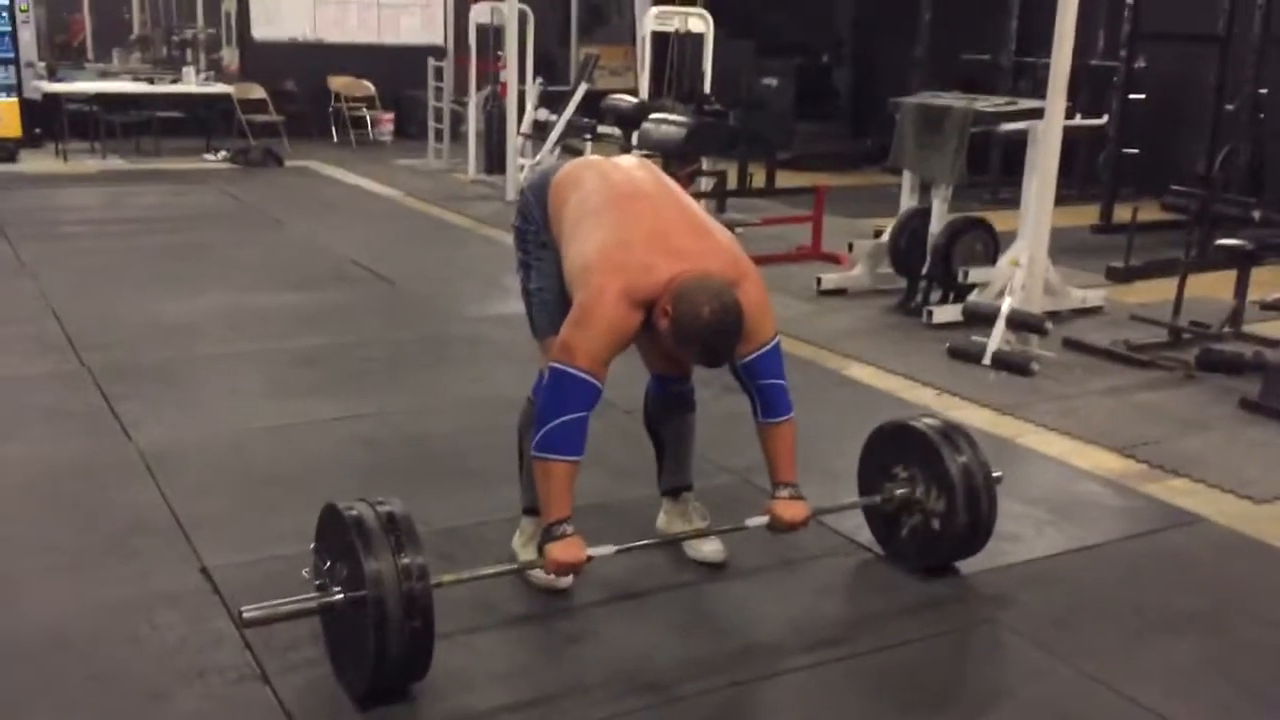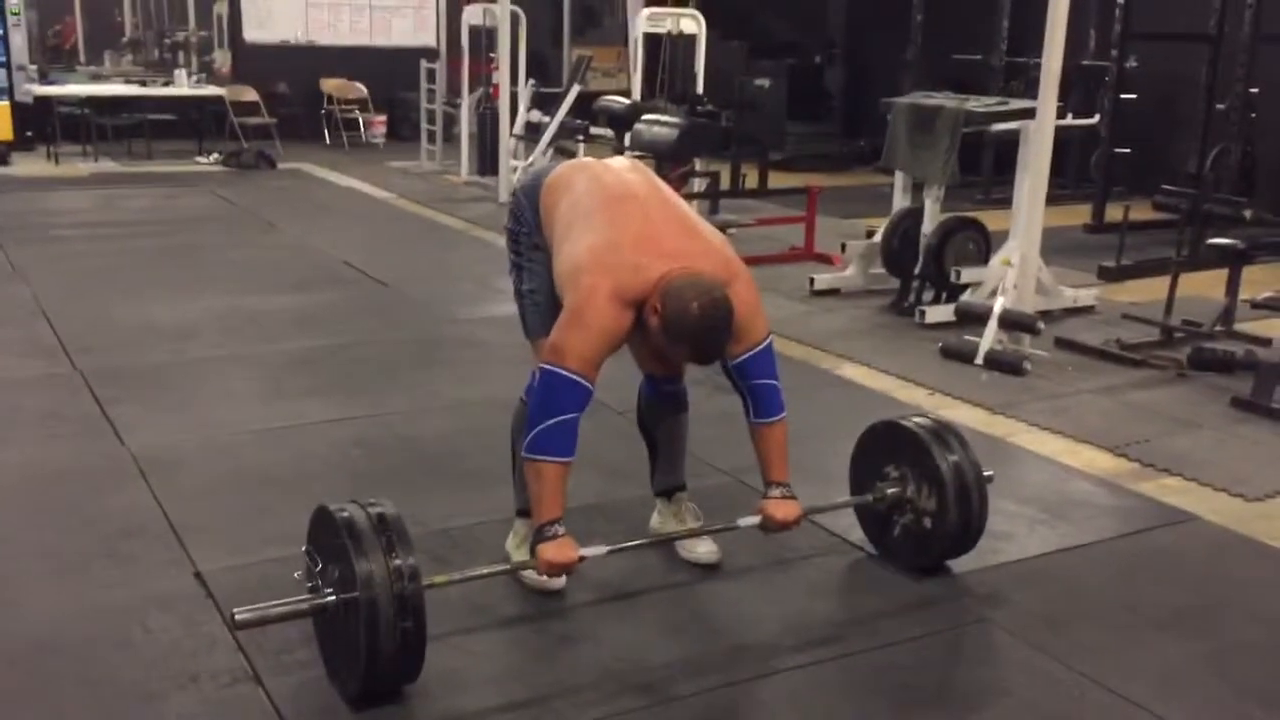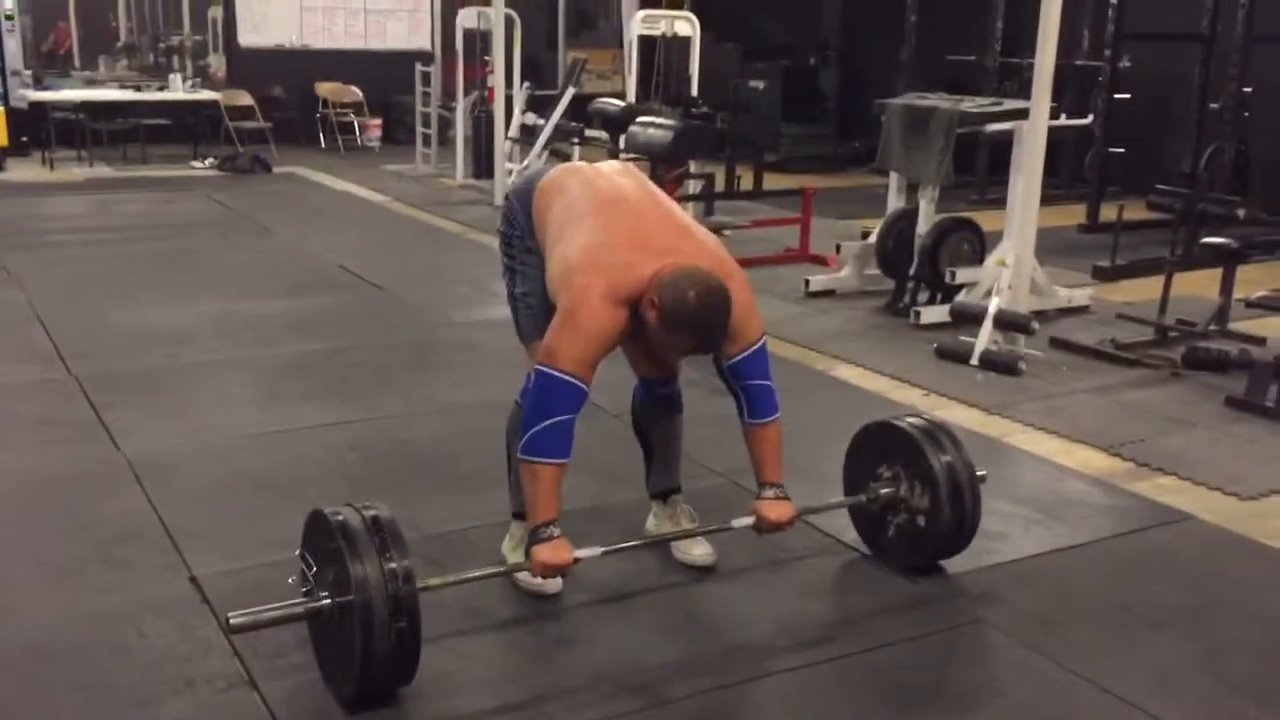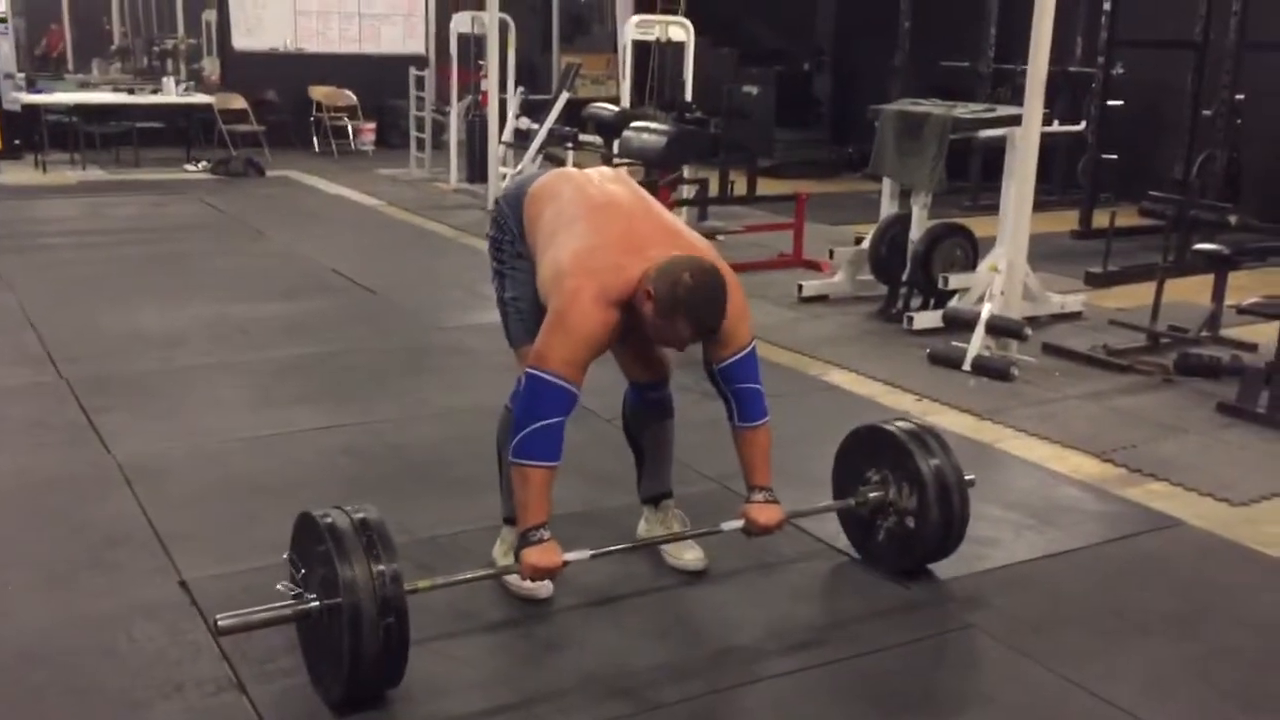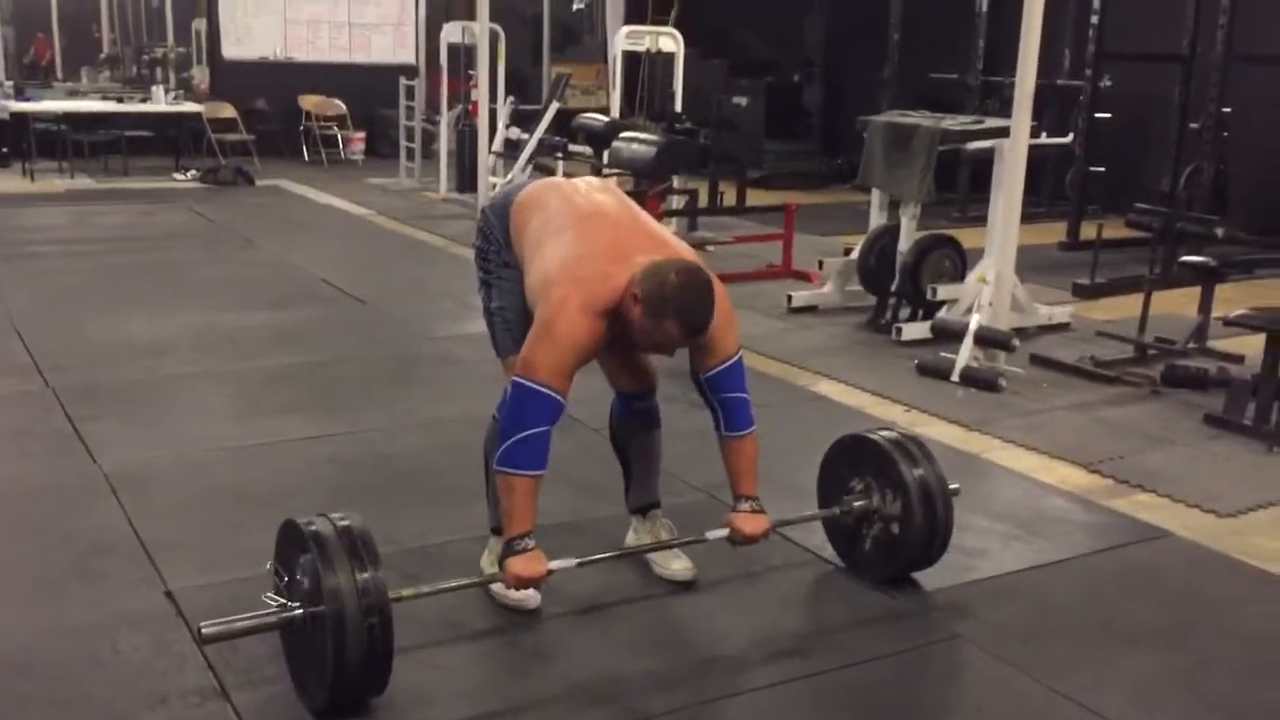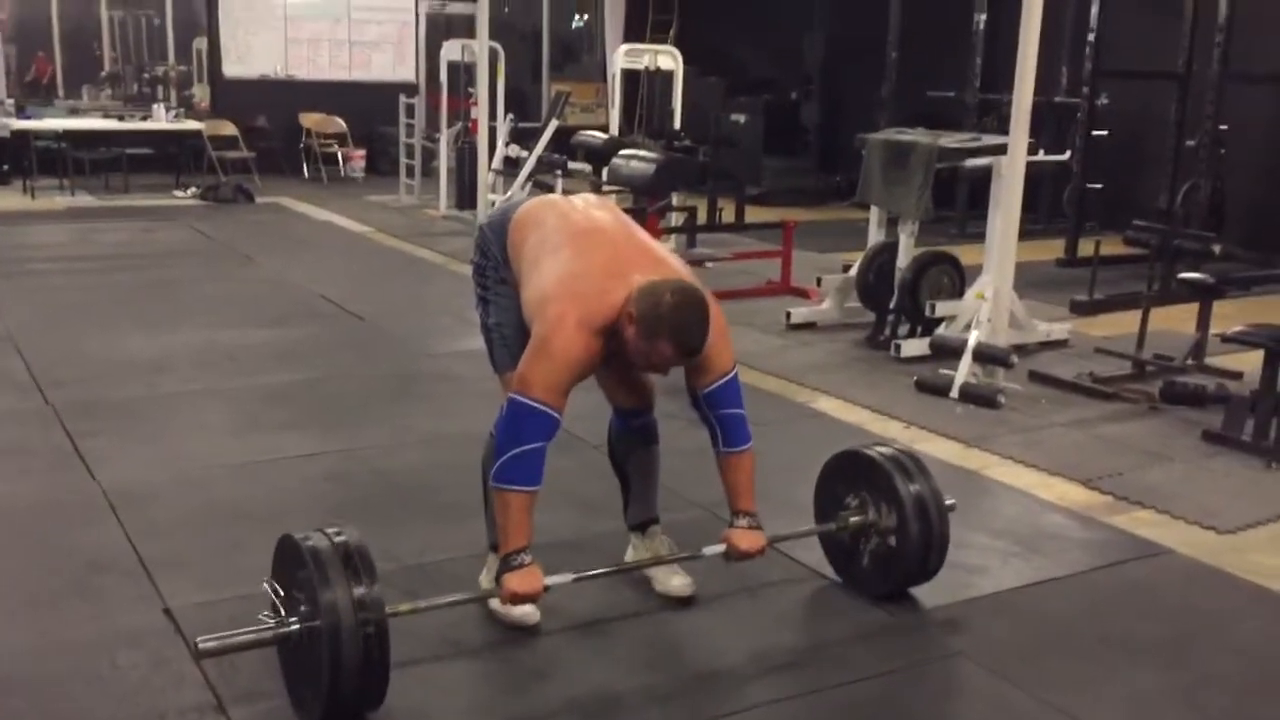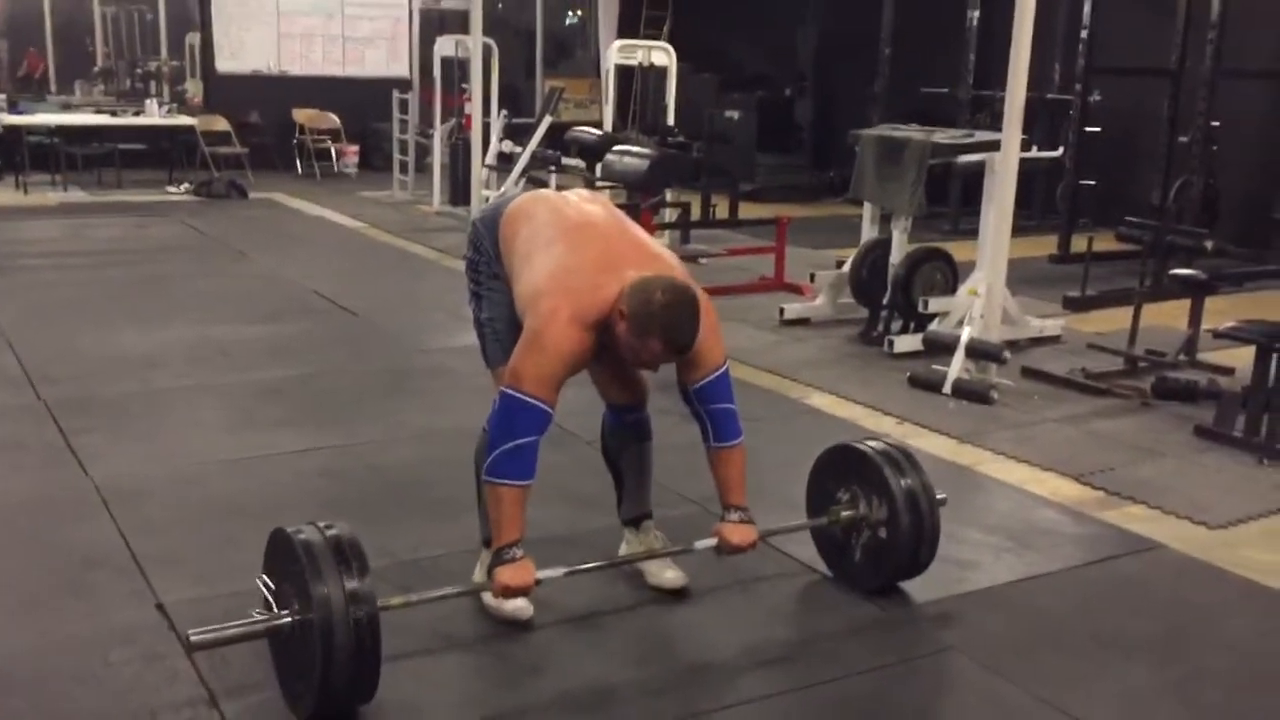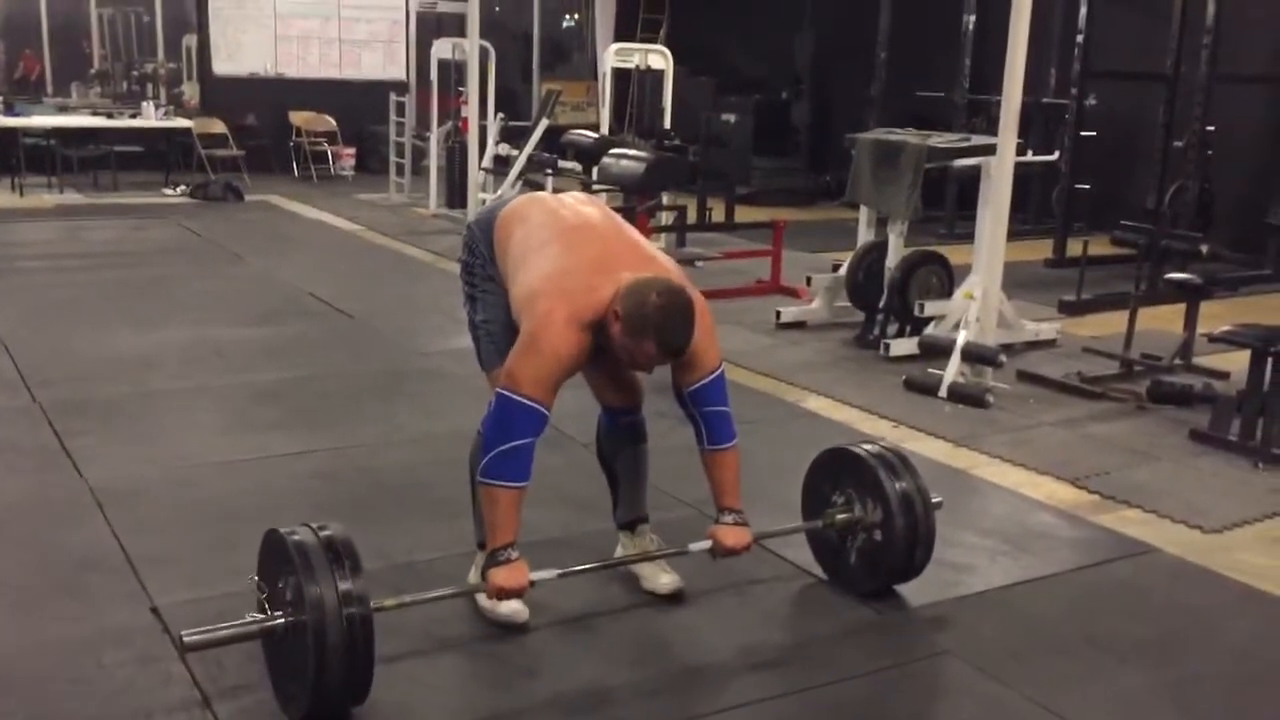
dt=0.2s
person 1, frame 1
left shoulder: (741, 285)
right shoulder: (613, 296)
left elbow: (768, 384)
right elbow: (565, 406)
left wrist: (786, 490)
right wrist: (559, 530)
left knee: (672, 373)
right knee: (562, 377)
left ankle: (678, 504)
right ankle: (536, 523)
person 1, frame 2
left shoulder: (731, 285)
right shoulder: (603, 297)
left elbow: (760, 383)
right elbow: (555, 406)
left wrist: (778, 488)
right wrist: (550, 531)
left knee: (666, 374)
right knee: (554, 378)
left ankle: (671, 504)
right ankle: (527, 525)
person 1, frame 3
left shoulder: (726, 285)
right shoulder: (597, 298)
left elbow: (753, 384)
right elbow: (551, 408)
left wrist: (772, 490)
right wrist: (546, 532)
left knee: (660, 374)
right knee: (549, 380)
left ankle: (667, 507)
right ankle: (524, 527)
person 1, frame 4
left shoulder: (715, 287)
right shoulder: (589, 300)
left elbow: (744, 387)
right elbow: (541, 411)
left wrist: (761, 493)
right wrist: (536, 535)
left knee: (651, 377)
right knee: (539, 385)
left ankle: (658, 511)
right ankle: (514, 532)
person 1, frame 5
left shoulder: (701, 298)
right shoulder: (576, 309)
left elbow: (730, 397)
right elbow: (527, 420)
left wrist: (747, 502)
right wrist: (521, 544)
left knee: (638, 386)
right knee: (528, 392)
left ankle: (647, 521)
right ankle: (501, 542)
person 1, frame 6
left shoulder: (697, 317)
right shoulder: (572, 326)
left elbow: (727, 413)
right elbow: (522, 437)
left wrist: (745, 518)
right wrist: (517, 560)
left knee: (636, 403)
right knee: (525, 409)
left ankle: (646, 537)
right ankle: (498, 559)
person 1, frame 7
left shoulder: (690, 311)
right shoulder: (564, 321)
left elbow: (717, 408)
right elbow: (515, 430)
left wrist: (736, 512)
right wrist: (509, 553)
left knee: (629, 399)
right knee: (517, 407)
left ankle: (639, 533)
right ankle: (492, 555)
person 1, frame 8
left shoulder: (684, 310)
right shoulder: (561, 323)
left elbow: (712, 411)
right elbow: (511, 433)
left wrist: (731, 514)
right wrist: (505, 555)
left knee: (624, 402)
right knee: (511, 408)
left ankle: (634, 536)
right ankle: (488, 556)
